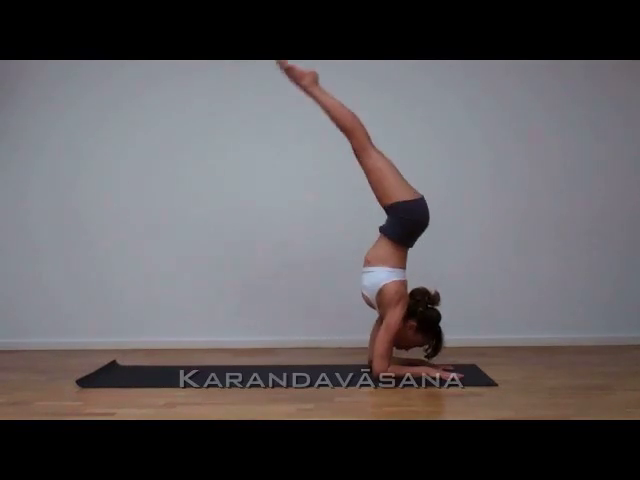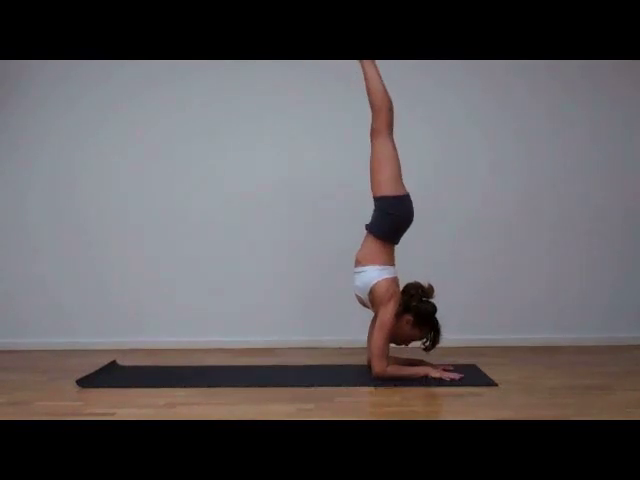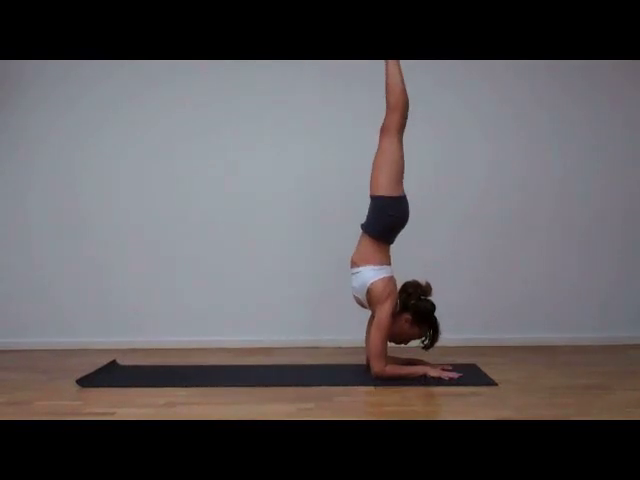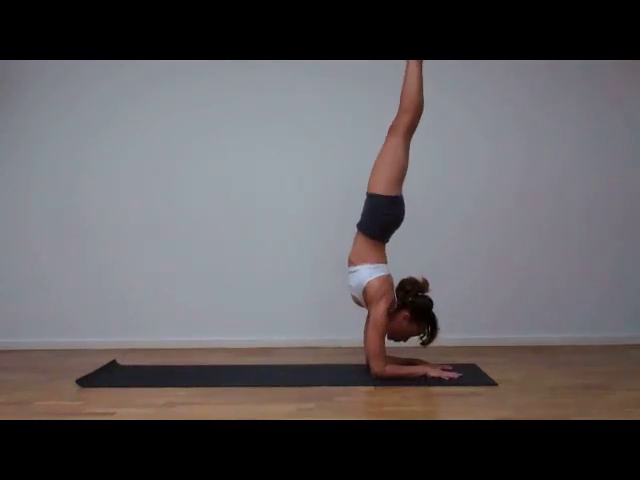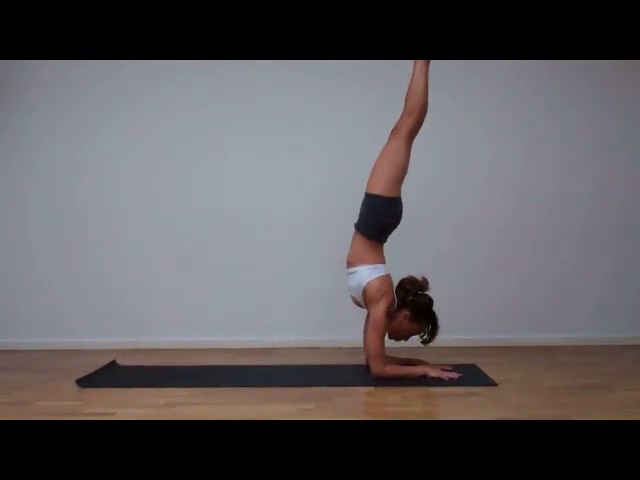
dt=0.4s
person 1, frame 1
right shoulder: (396, 306)
right elbow: (380, 367)
right wrist: (424, 368)
left hip: (407, 215)
right hip: (405, 212)
right knee: (363, 145)
person 1, frame 2
right shoulder: (389, 304)
right elbow: (379, 368)
right wrist: (425, 369)
left hip: (391, 213)
right hip: (391, 213)
right knee: (382, 130)
person 1, frame 3
right shoulder: (385, 304)
right elbow: (378, 367)
right wrist: (423, 368)
left hip: (386, 213)
right hip: (386, 212)
left knee: (393, 130)
right knee: (392, 128)
person 1, frame 4
right shoulder: (382, 303)
right elbow: (378, 367)
right wrist: (423, 369)
left hip: (381, 211)
right hip: (381, 210)
left knee: (401, 131)
right knee: (401, 129)
person 1, frame 5
right shoulder: (381, 304)
right elbow: (378, 368)
right wrist: (424, 369)
left hip: (379, 212)
right hip: (379, 211)
left knee: (404, 132)
